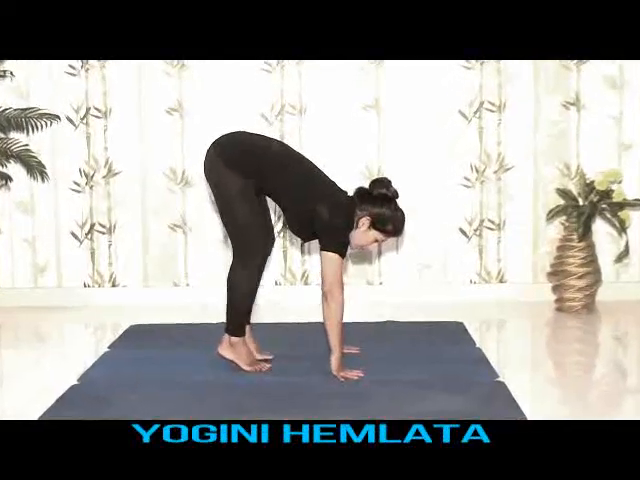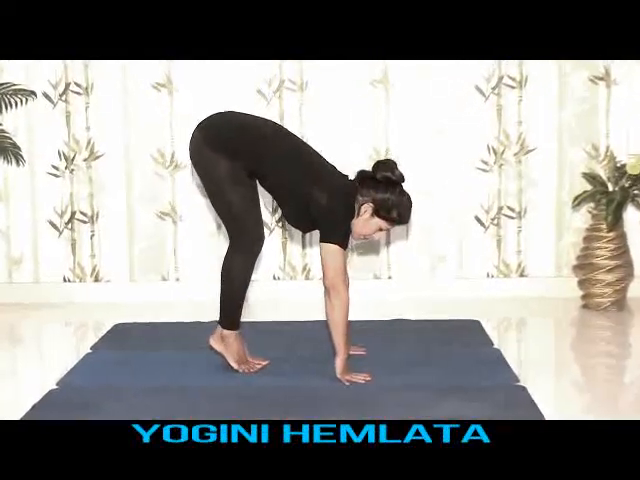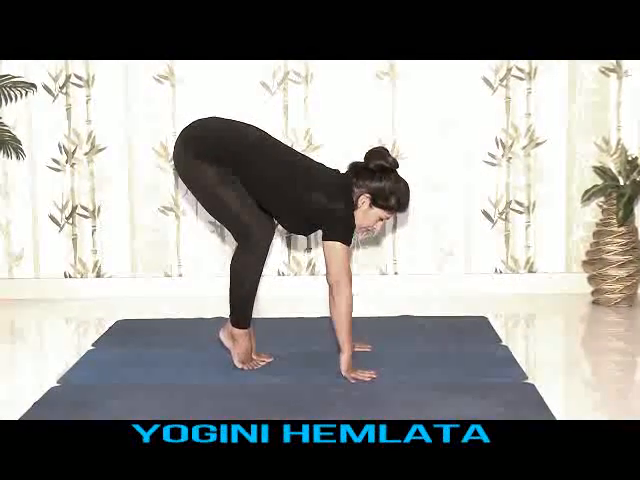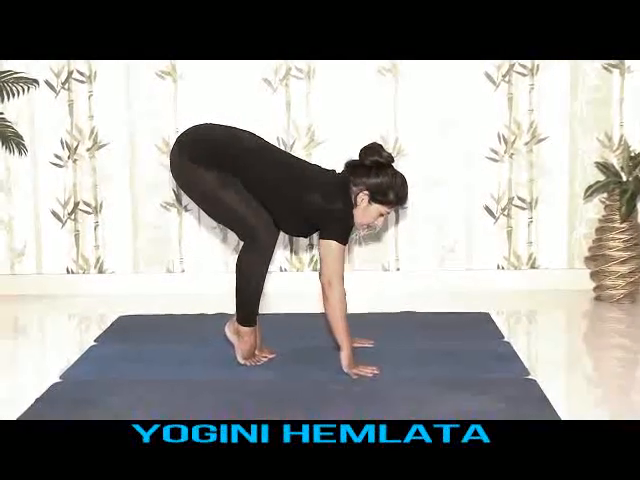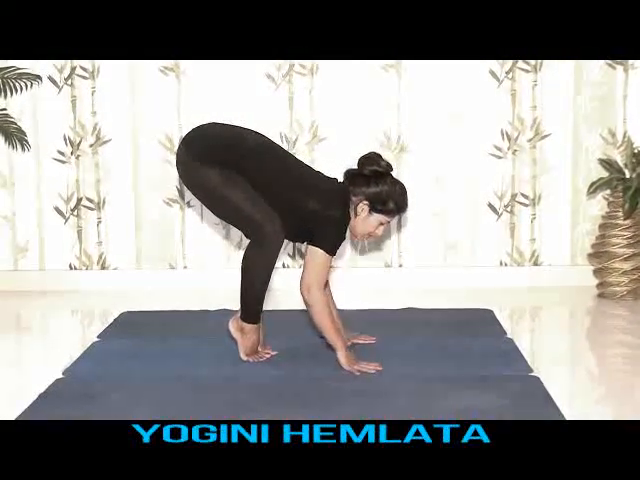
dt=0.7s
person 1, frame 1
left shoulder: (342, 214)
right shoulder: (337, 220)
left elbow: (334, 288)
right elbow: (332, 293)
left wrist: (337, 346)
right wrist: (336, 358)
left hip: (244, 163)
right hip: (230, 162)
left knee: (263, 245)
right knee: (250, 252)
left ankle: (242, 331)
right ankle: (233, 341)
person 1, frame 2
left shoulder: (344, 200)
right shoulder: (336, 208)
left elbow: (336, 284)
right elbow: (336, 288)
left wrist: (342, 346)
right wrist: (341, 360)
left hip: (233, 143)
right hip: (216, 144)
left knee: (250, 238)
right knee: (248, 239)
left ankle: (228, 330)
right ankle: (226, 334)
person 1, frame 3
left shoulder: (340, 194)
right shoulder: (338, 207)
left elbow: (339, 281)
right elbow: (340, 285)
left wrist: (346, 342)
right wrist: (346, 356)
left hip: (221, 147)
right hip: (199, 153)
left knee: (262, 231)
right knee: (255, 237)
left ankle: (239, 326)
right ankle: (236, 332)
person 1, frame 4
left shoulder: (337, 193)
right shoulder: (337, 208)
left elbow: (331, 280)
right elbow: (332, 283)
left wrist: (344, 338)
right wrist: (346, 353)
left hip: (216, 153)
right hip: (195, 158)
left knee: (266, 233)
right knee: (261, 235)
left ankle: (246, 322)
right ankle: (243, 328)
person 1, frame 5
left shoulder: (332, 202)
right shoulder: (333, 215)
left elbow: (316, 277)
right elbow: (311, 289)
left wrist: (340, 332)
right wrist: (342, 351)
left hip: (222, 152)
right hip: (201, 157)
left knee: (270, 233)
right knee: (268, 232)
left ankle: (249, 319)
right ankle: (246, 325)
